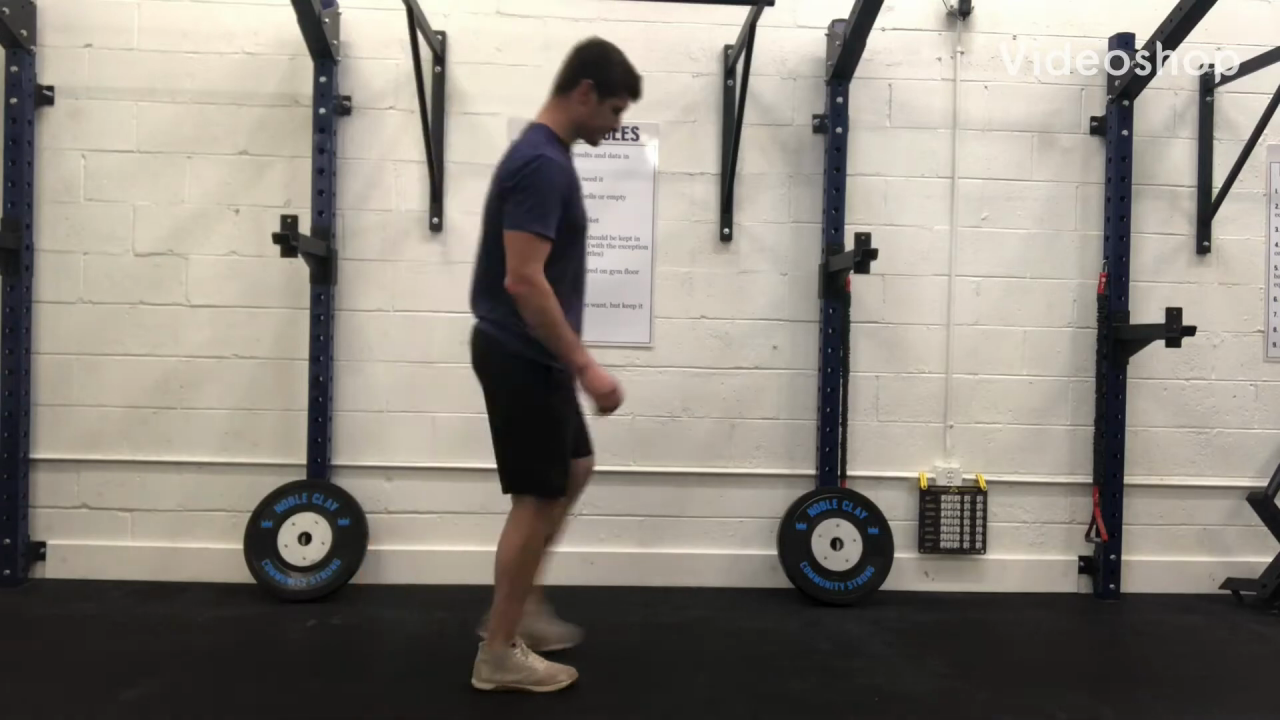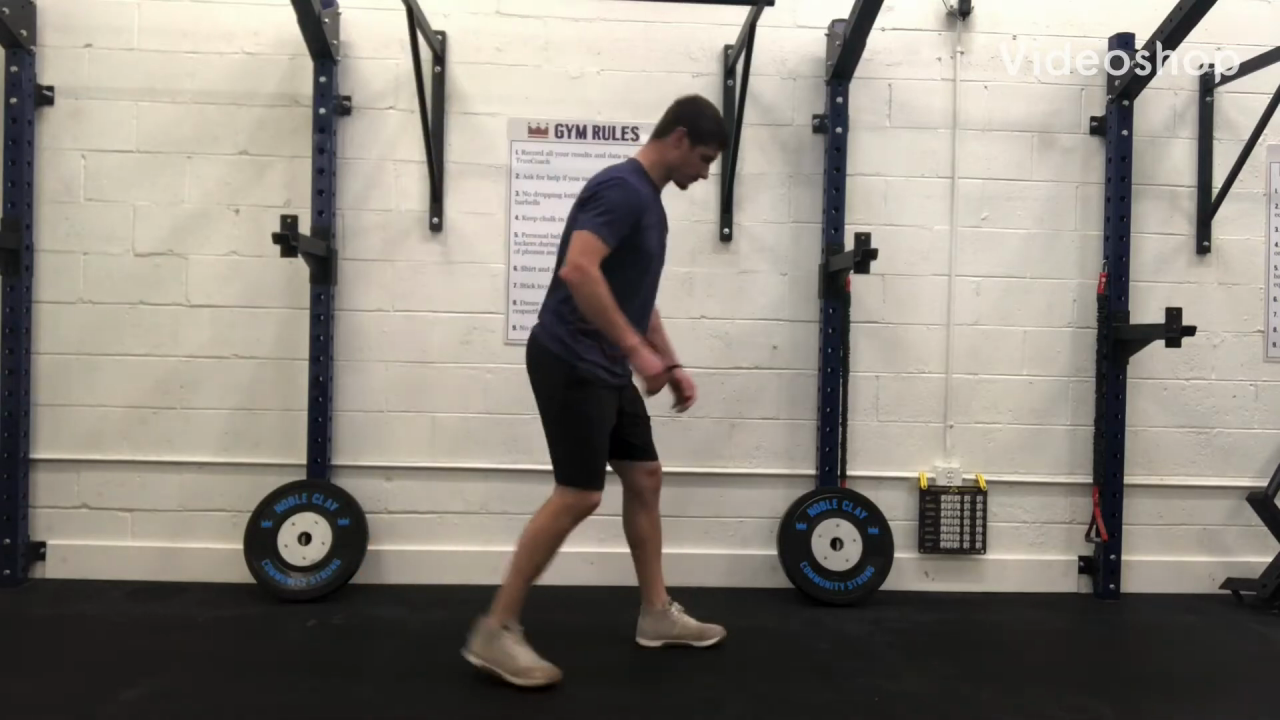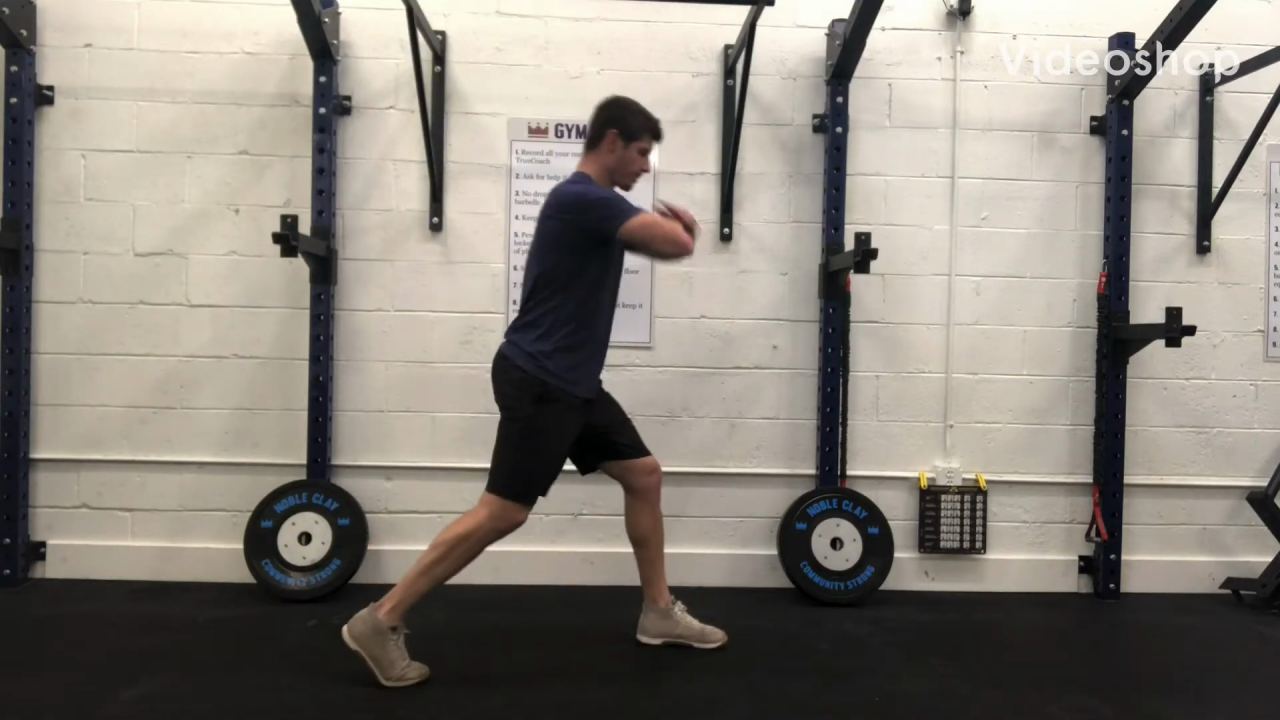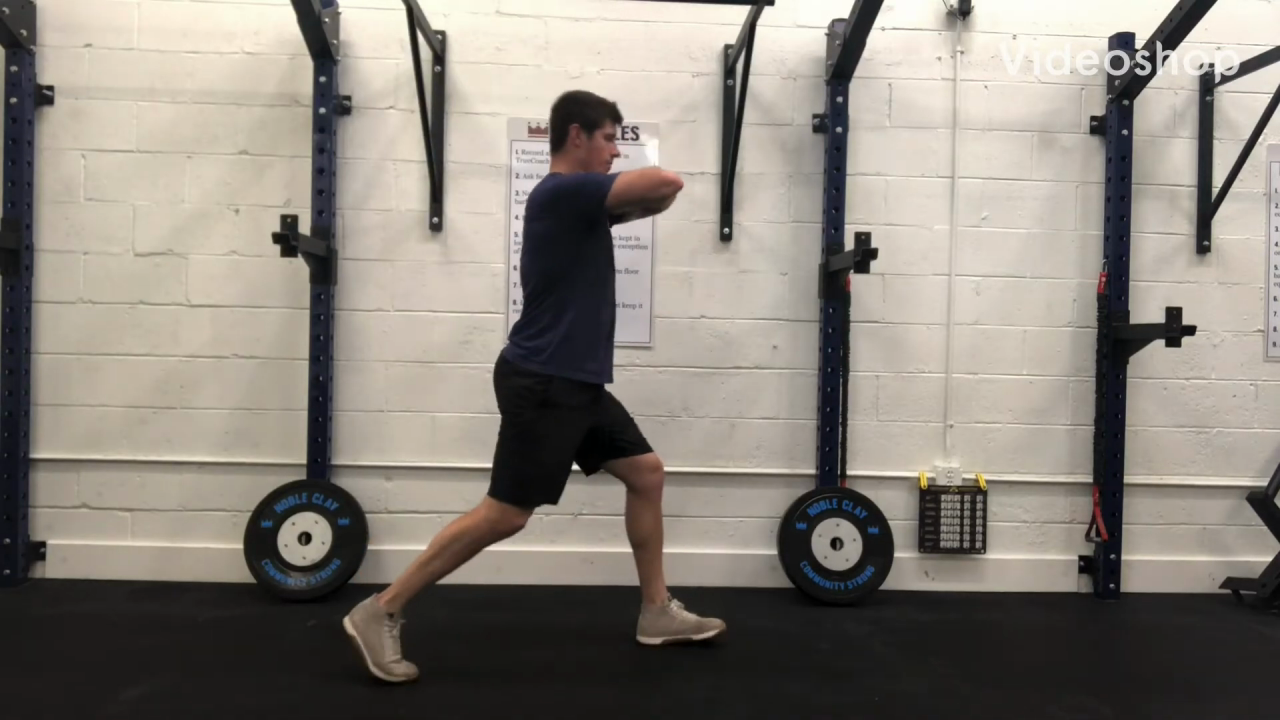
dt=0.5s
person 1, frame 1
left shoulder: (541, 156)
right shoulder: (543, 165)
right elbow: (522, 278)
right wrist: (585, 366)
left hip: (529, 354)
right hip: (525, 357)
left knee: (572, 473)
right knee: (540, 497)
left ankle: (521, 608)
right ankle: (499, 652)
person 1, frame 2
left shoulder: (650, 200)
right shoulder: (621, 188)
right elbow: (577, 270)
left wrist: (670, 363)
right wrist: (636, 349)
left hip: (607, 366)
right hip: (572, 361)
left knee: (644, 479)
right knee: (578, 496)
left ankle: (656, 613)
right ankle: (496, 630)
person 1, frame 3
left shoulder: (599, 202)
right shoulder: (583, 199)
left elbow: (670, 233)
right elbow: (676, 244)
left wrist: (672, 219)
right wrist: (676, 225)
left hip: (573, 381)
right hip: (536, 379)
left knee: (644, 476)
right knee: (503, 511)
left ankle: (660, 612)
right ankle: (381, 623)
person 1, frame 4
left shoulder: (581, 199)
right shoulder: (562, 192)
left elbow: (656, 197)
right elbow: (667, 182)
left wrist: (641, 194)
right wrist: (638, 184)
left hip: (577, 381)
right hip: (542, 381)
left knee: (647, 474)
right knee: (505, 513)
left ankle: (656, 611)
right ankle: (380, 612)
